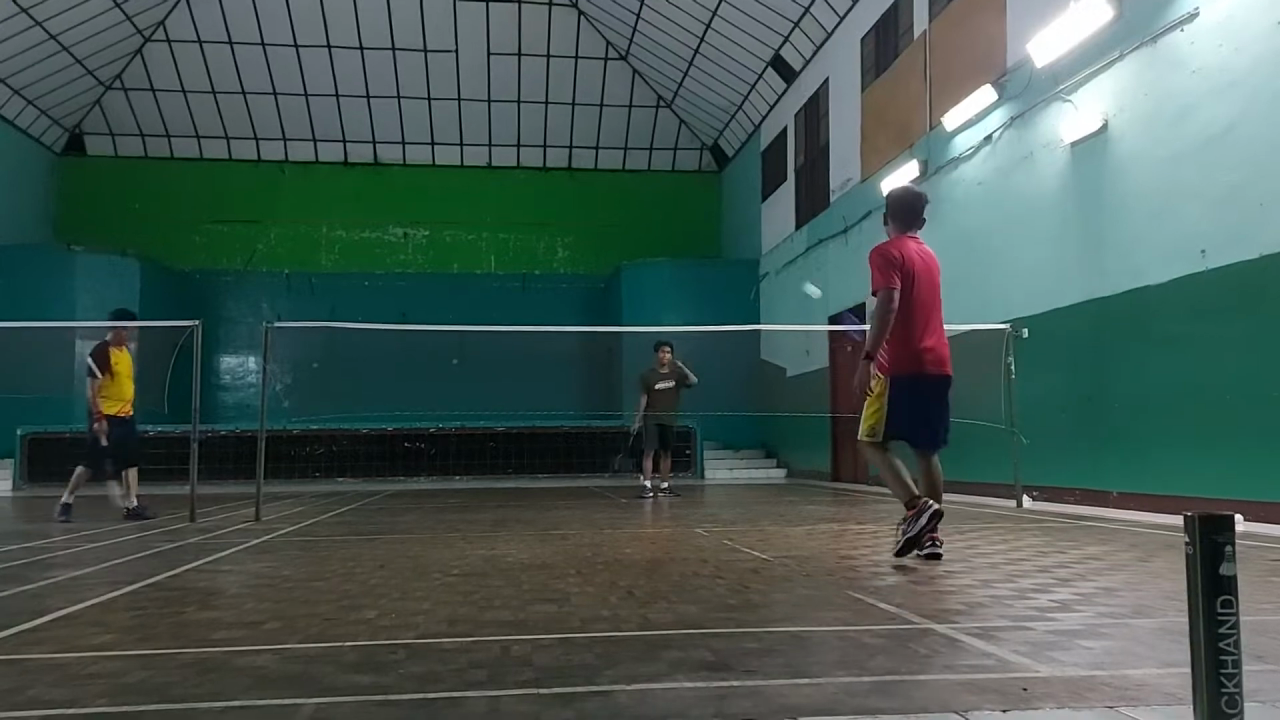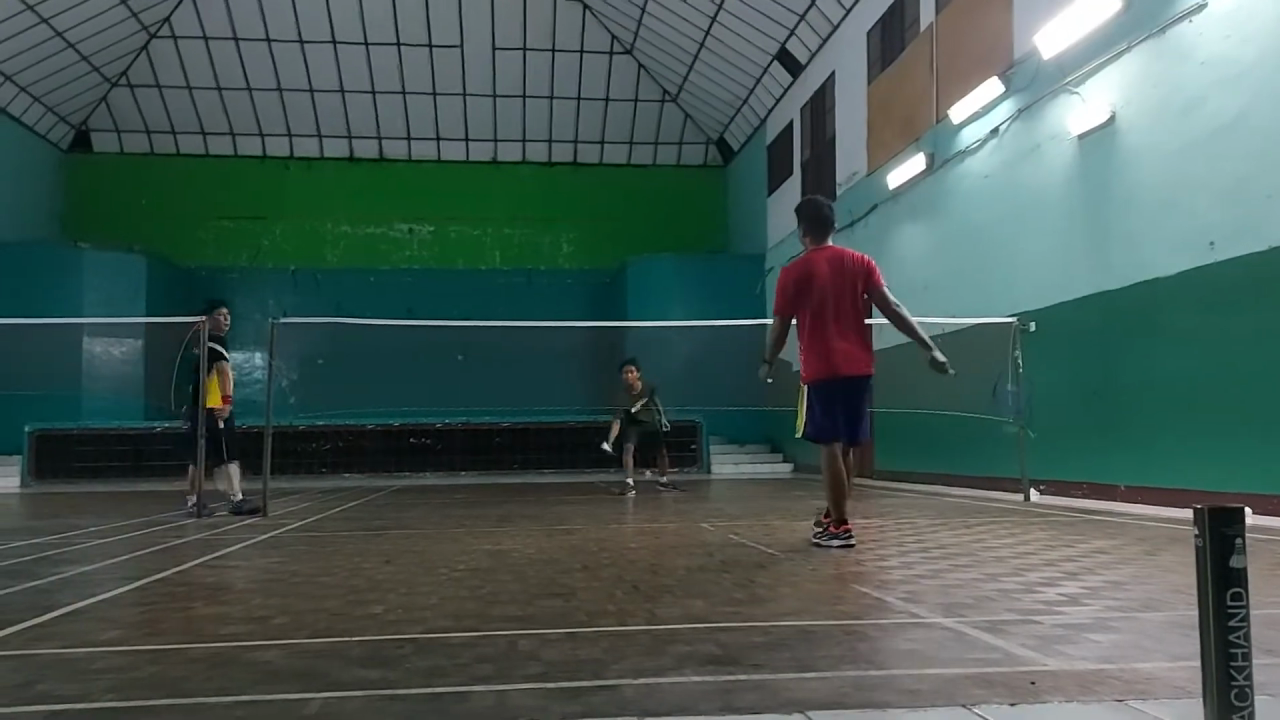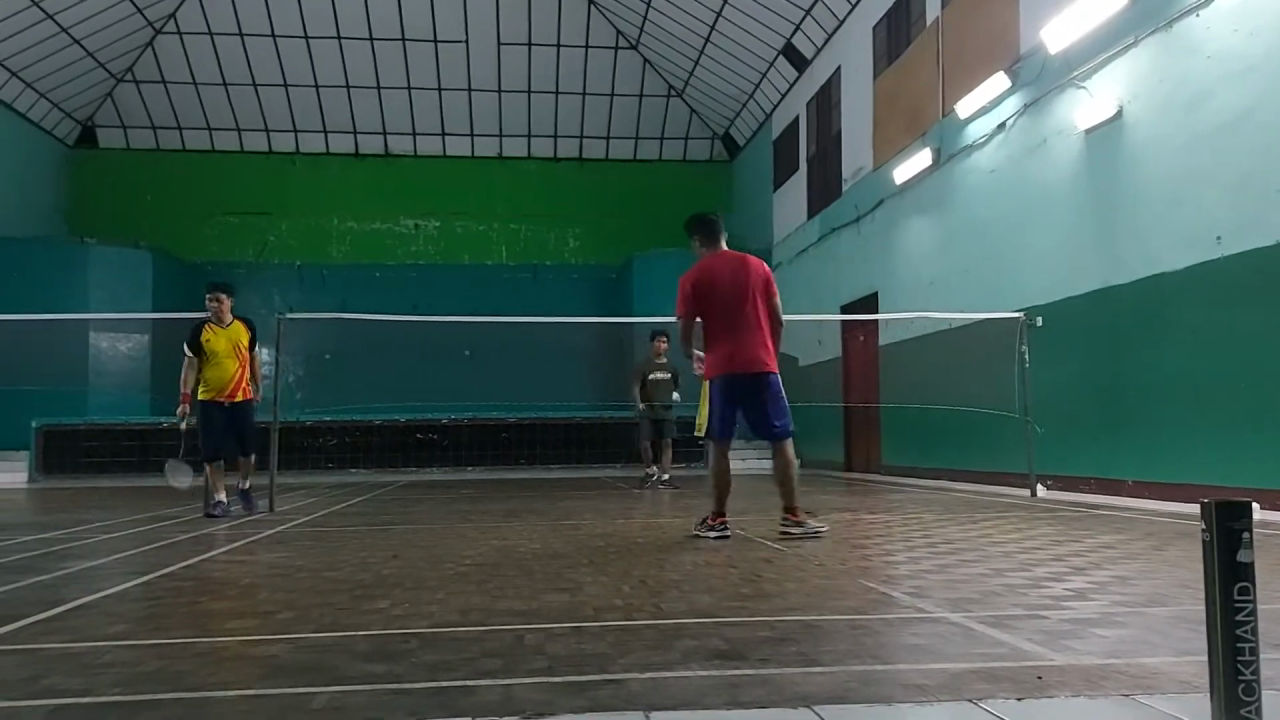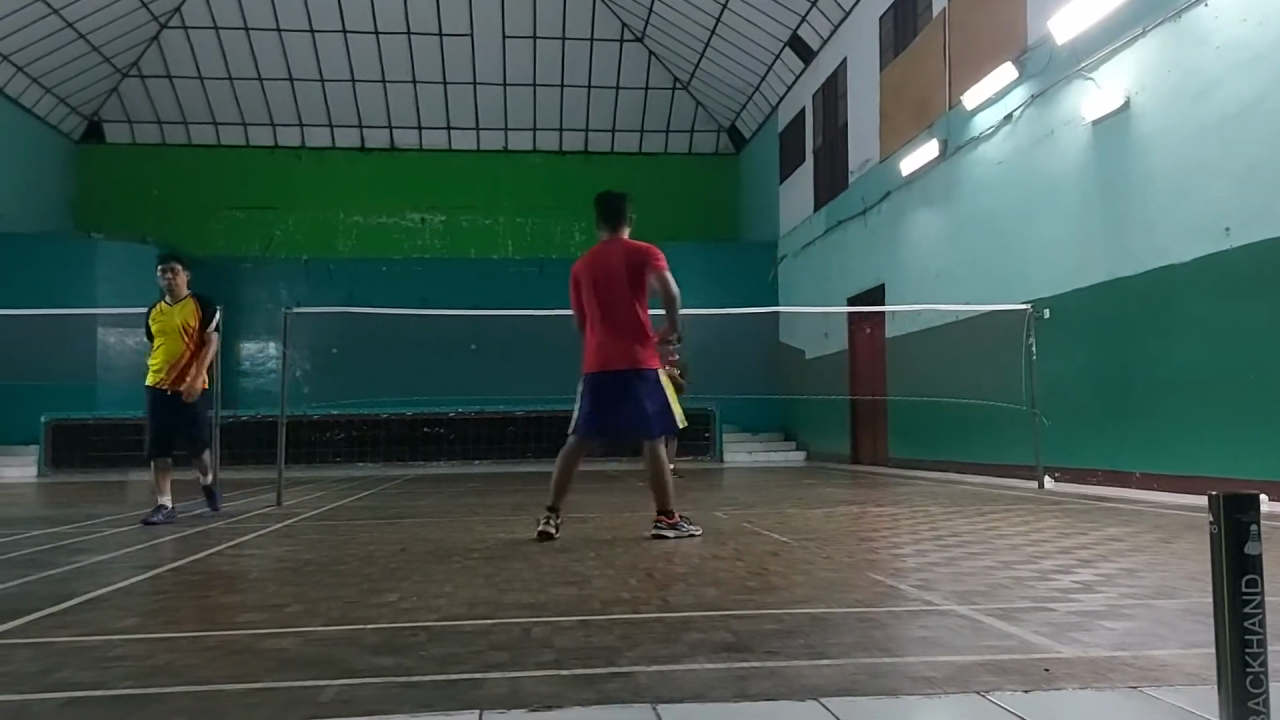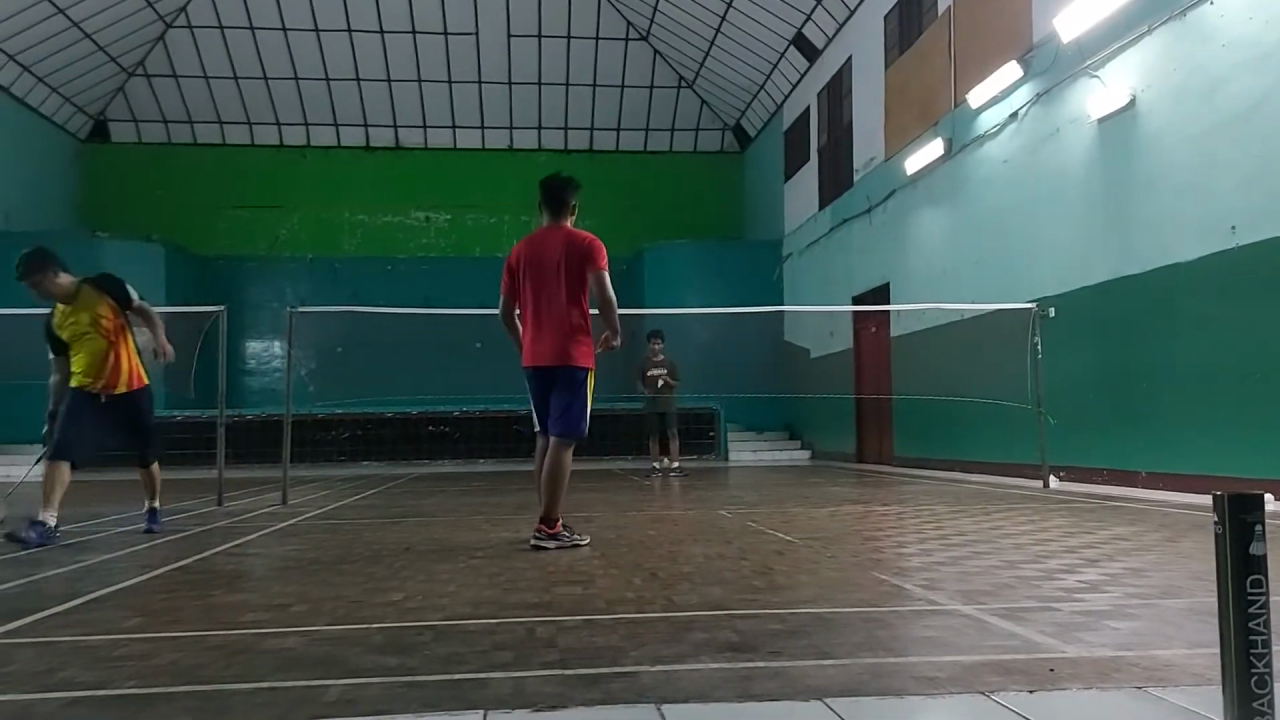
dt=1s
person 1, frame 1
left shoulder: (885, 253)
right shoulder: (928, 256)
left elbow: (888, 305)
left wrist: (867, 357)
left hip: (900, 366)
right hip: (937, 366)
left knee: (873, 442)
right knee: (927, 450)
left ankle: (918, 506)
right ankle: (931, 535)
person 1, frame 2
left shoulder: (793, 272)
right shoulder: (859, 263)
left elbow: (780, 327)
right elbow: (892, 311)
left wrist: (767, 363)
right wrist: (930, 348)
left hip: (821, 371)
right hip: (858, 368)
left knee: (831, 446)
right knee: (847, 445)
left ankle: (839, 527)
right ankle: (833, 514)
person 1, frame 3
left shoulder: (692, 277)
right shoulder: (758, 267)
left elbow: (685, 332)
right elbow: (777, 321)
left wrist: (691, 354)
left hip: (722, 371)
right hip: (762, 366)
left knee: (719, 445)
right knee: (781, 440)
left ankle: (717, 518)
right ankle: (792, 514)
person 1, frame 4
left shoulder: (581, 266)
right shoulder: (644, 253)
right elbow: (670, 292)
right wrist: (672, 329)
left hip: (596, 366)
right hip: (638, 362)
left knee: (578, 440)
right knee: (654, 439)
left ankle: (551, 515)
right ankle: (666, 517)
person 1, frame 5
left shoulder: (520, 251)
right shoulder: (586, 244)
left elbow: (505, 310)
right elbow: (605, 296)
right wrist: (613, 333)
left hip: (534, 358)
right hip: (572, 356)
left knee: (545, 438)
right knee: (562, 440)
left ankle: (550, 520)
right ankle: (548, 527)
person 2, frame 1
left shoulder: (125, 350)
right shoulder: (99, 353)
right elbow: (94, 388)
right wrist: (99, 418)
left hip: (126, 415)
right hip: (105, 416)
left knee: (131, 460)
right knee: (92, 462)
left ankle: (131, 505)
right ankle: (66, 502)
person 2, frame 2
left shoulder: (213, 341)
right shoulder: (217, 341)
right elbow: (223, 372)
right wrist: (227, 401)
left hip: (218, 409)
right hip: (208, 409)
left knee: (230, 456)
right knee: (199, 458)
left ankle: (236, 500)
right ankle: (192, 502)
person 2, frame 3
left shoulder: (246, 326)
right shoulder: (199, 332)
left elbow: (254, 358)
right elbow: (190, 367)
left wrist: (257, 387)
right wrist: (185, 400)
left hip: (242, 399)
right hip: (210, 401)
left knee: (247, 450)
right knee: (212, 454)
left ankle: (244, 486)
right ankle: (220, 500)
person 2, frame 4
left shoulder: (203, 305)
right shoulder: (153, 312)
left elbow: (211, 343)
left wrist: (197, 376)
right wrist: (157, 383)
left hip: (192, 388)
right hip: (157, 388)
left knee: (196, 444)
right knee: (158, 449)
left ankle: (206, 481)
right ankle: (165, 505)
person 2, frame 5
left shoulder: (106, 287)
right shoulder: (55, 321)
left elbow: (146, 312)
right elbow: (60, 374)
left wrist: (160, 337)
right wrist: (53, 417)
left hip: (131, 389)
right hip: (85, 393)
left knee: (146, 457)
right knee: (60, 452)
left ankle: (153, 509)
right ankle: (45, 523)
